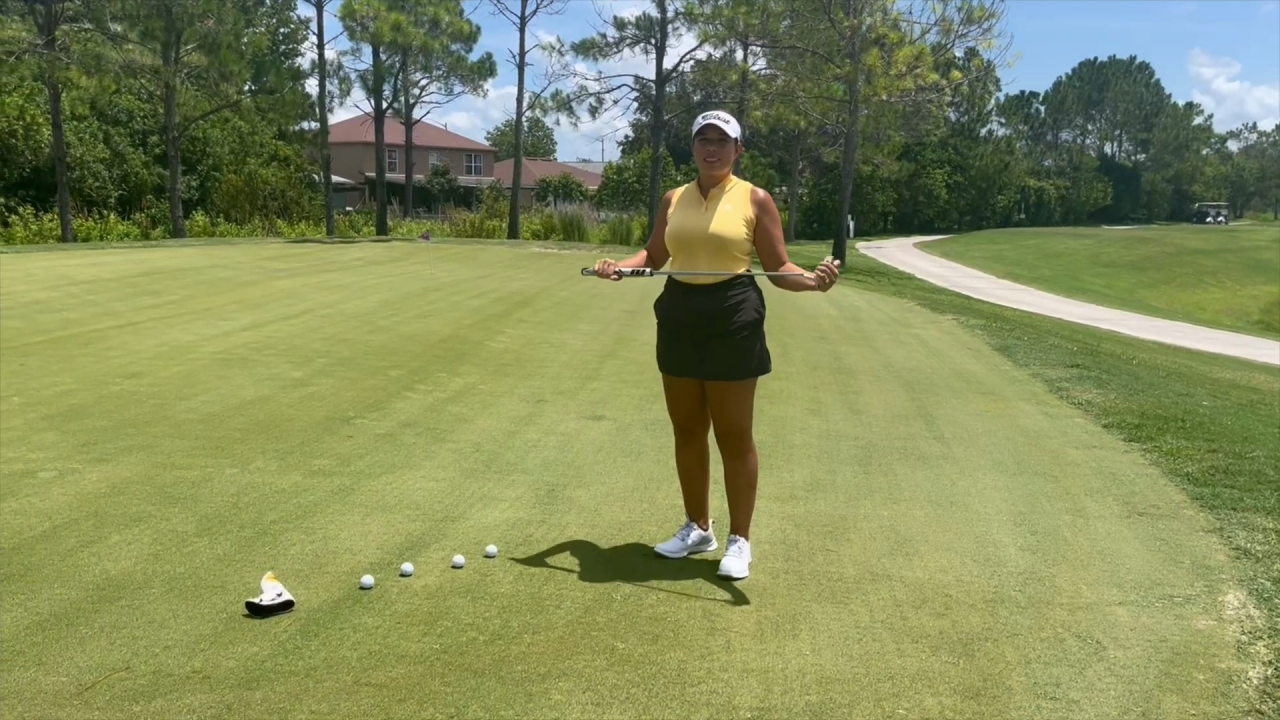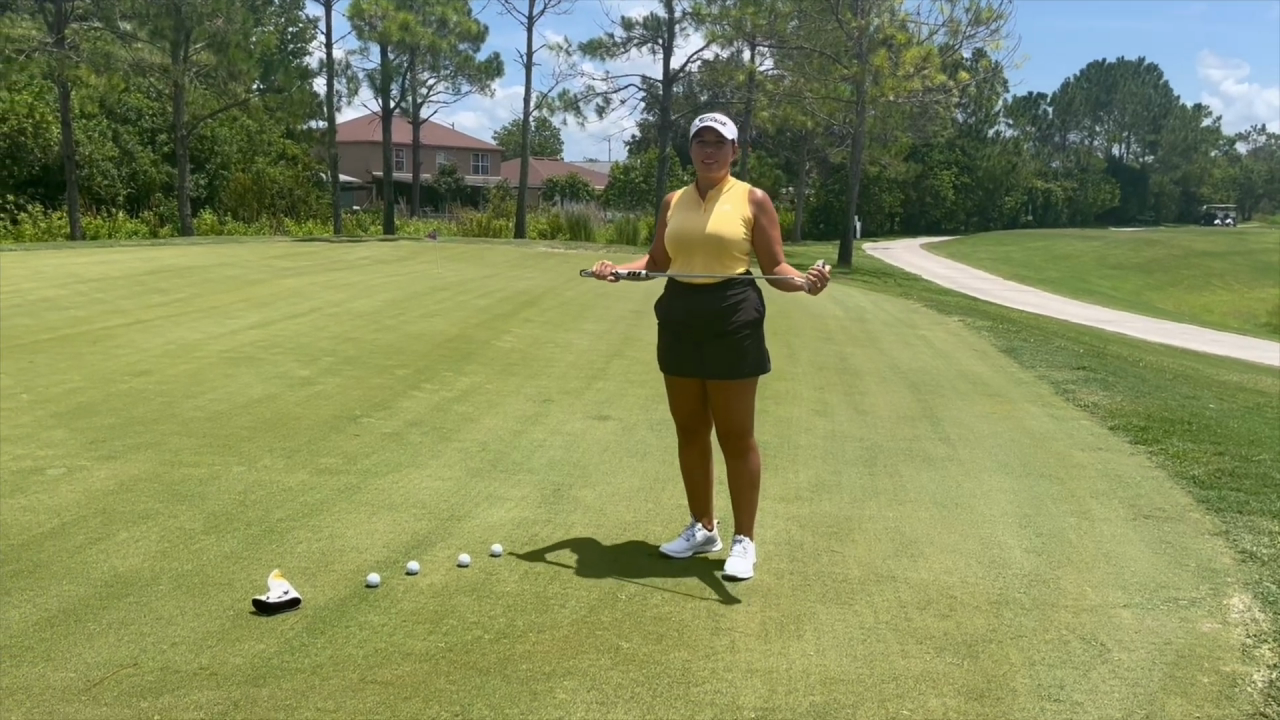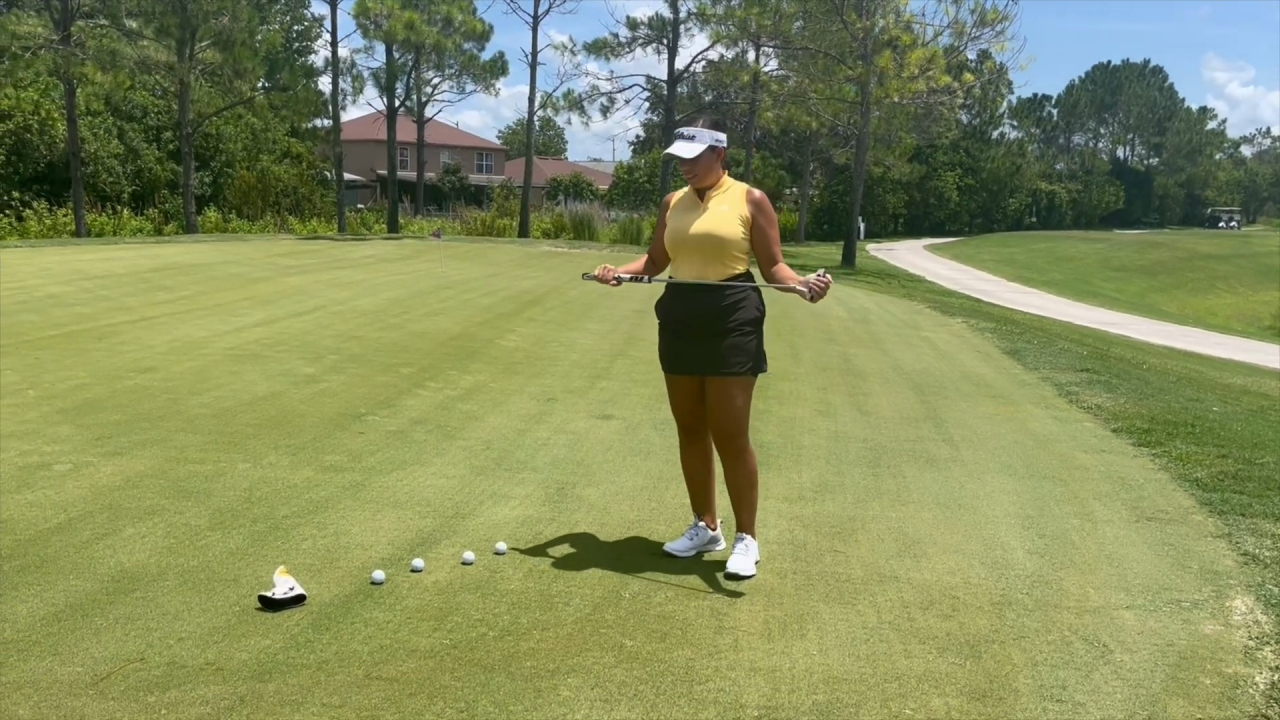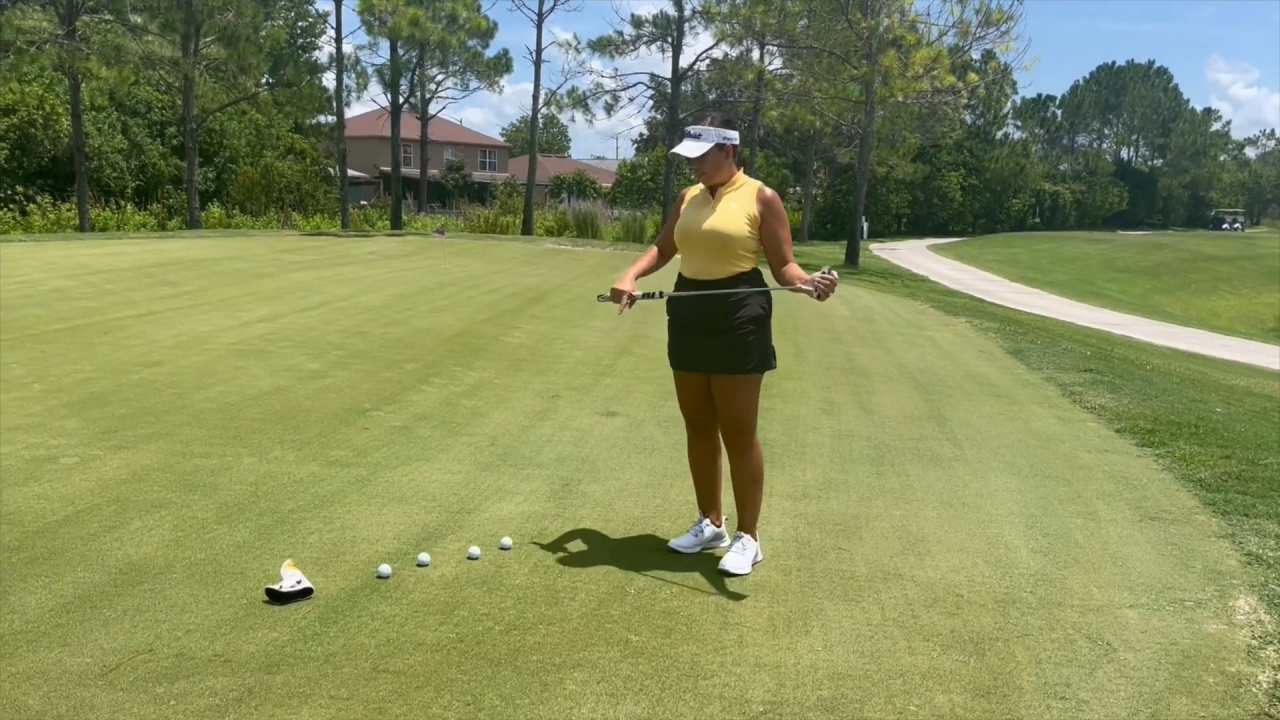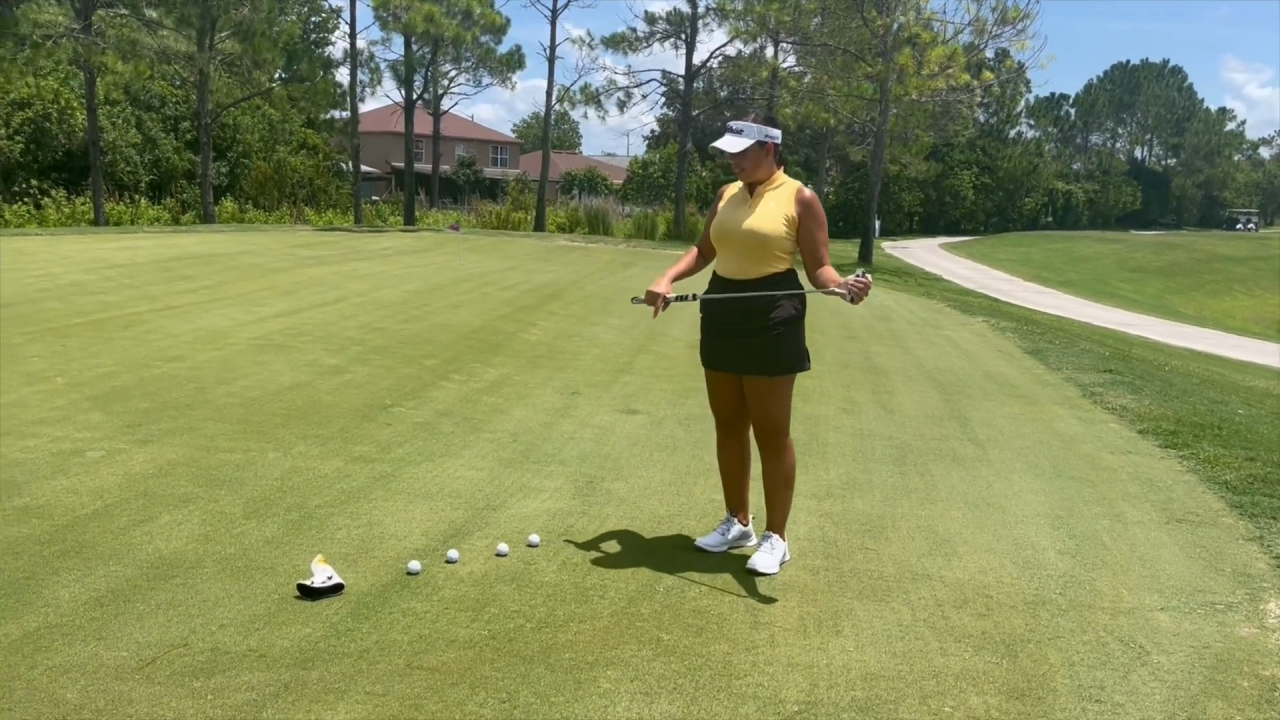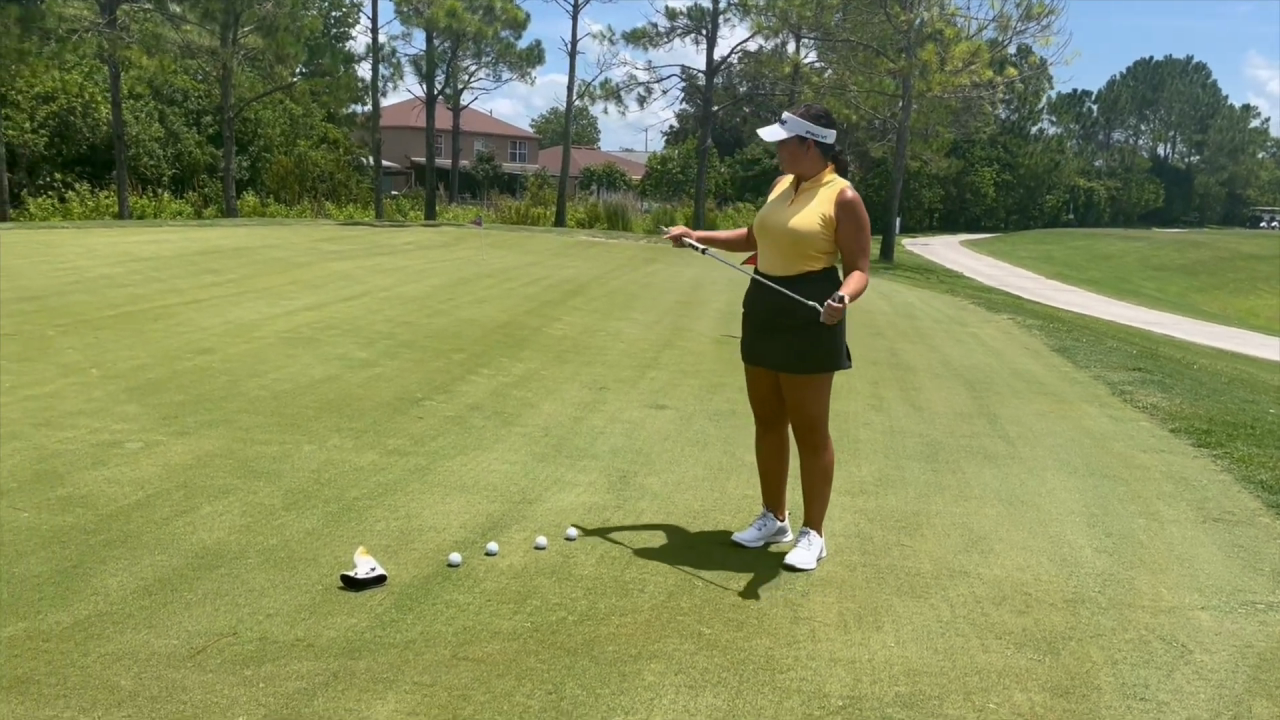
dt=0.4s
person 1, frame 1
left shoulder: (755, 199)
right shoulder: (673, 199)
left elbow: (778, 267)
right elbow: (654, 255)
left wrist: (813, 278)
right wrist: (620, 267)
left hip: (732, 319)
right hip: (678, 318)
left knee: (734, 436)
right knee: (687, 432)
left ankle: (739, 540)
right ankle: (698, 528)
person 1, frame 2
left shoulder: (753, 199)
right shoulder: (673, 201)
left elbow: (775, 268)
right elbow: (657, 261)
left wrist: (804, 280)
right wrist: (618, 269)
left hip: (733, 319)
right hip: (679, 319)
left knee: (736, 437)
right knee: (690, 432)
left ankle: (744, 540)
right ankle: (702, 527)
person 1, frame 3
left shoulder: (750, 199)
right shoulder: (673, 202)
left elbow: (773, 266)
right elbow: (655, 261)
left wrist: (803, 284)
right wrist: (619, 271)
left hip: (731, 320)
right hip: (679, 319)
left knee: (731, 436)
right knee: (690, 431)
left ankle: (746, 538)
right ankle: (705, 526)
person 1, frame 4
left shoulder: (761, 198)
right shoulder: (688, 197)
left elbow: (782, 265)
right elbow: (663, 249)
left wrist: (809, 282)
right wrist: (631, 277)
left hip: (738, 318)
right hip: (688, 315)
left knee: (739, 433)
right knee: (698, 427)
left ankle: (748, 537)
right ankle: (710, 523)
person 1, frame 5
left shoulder: (800, 198)
right shoulder: (727, 194)
left elbow: (818, 267)
right elbow: (704, 250)
left wrist: (843, 285)
right wrist: (667, 278)
left hip: (772, 318)
right hip: (721, 314)
left knee: (772, 433)
right knee: (728, 427)
left ankle: (775, 537)
right ankle: (737, 523)
person 1, frame 6
left shoulder: (843, 198)
right shoulder: (781, 185)
left elbow: (858, 268)
right elbow: (755, 238)
left wrist: (845, 297)
right wrist: (695, 236)
left hip: (807, 318)
right hip: (762, 310)
left knee: (810, 430)
right knee: (767, 422)
left ankle: (813, 533)
right ankle: (774, 518)
